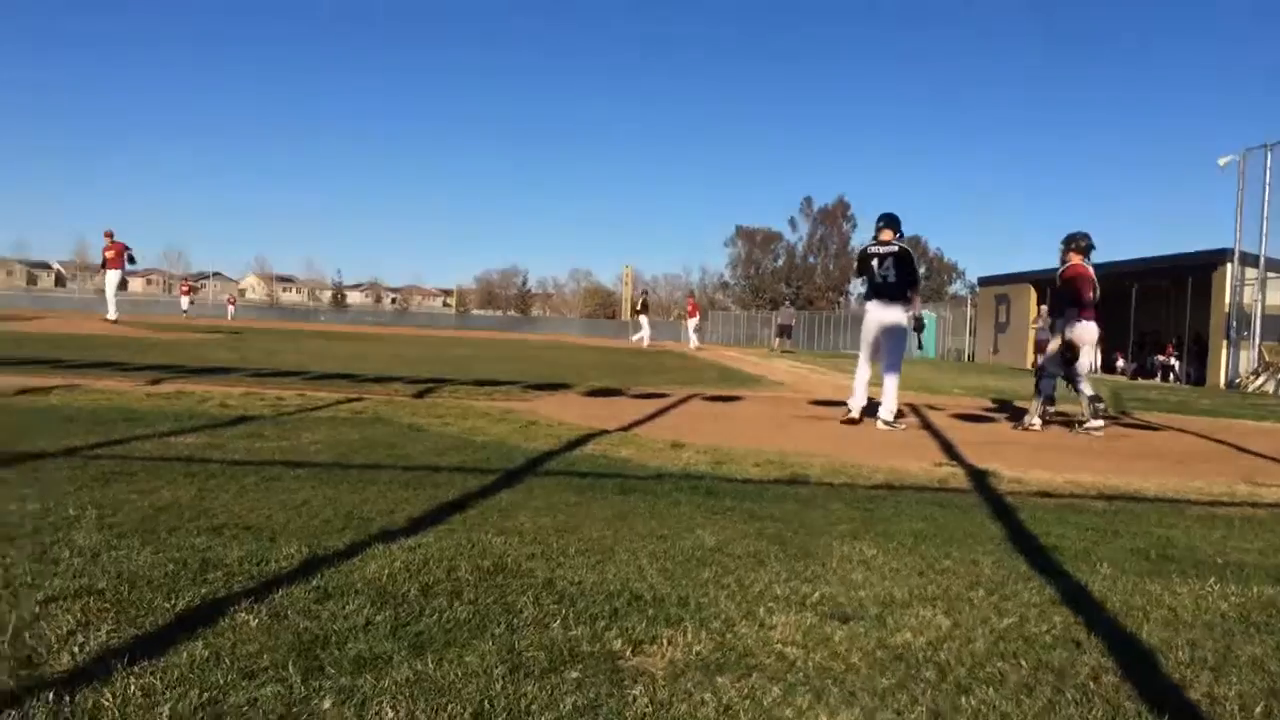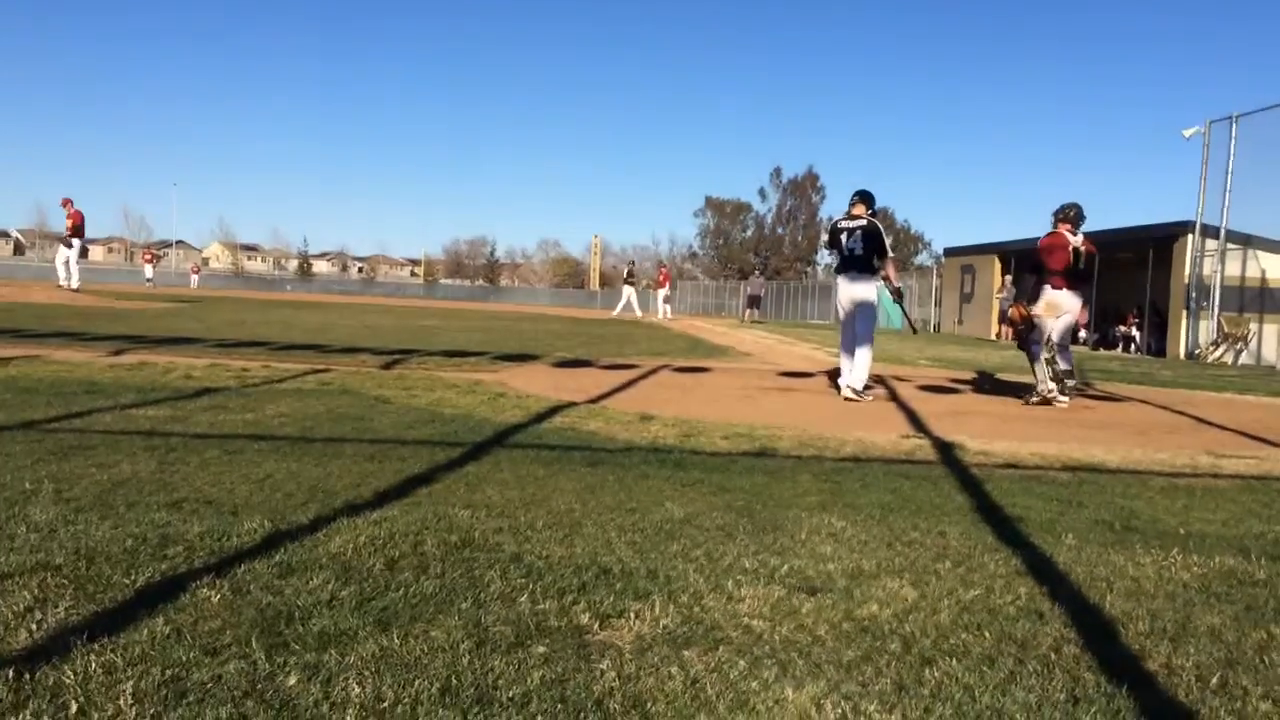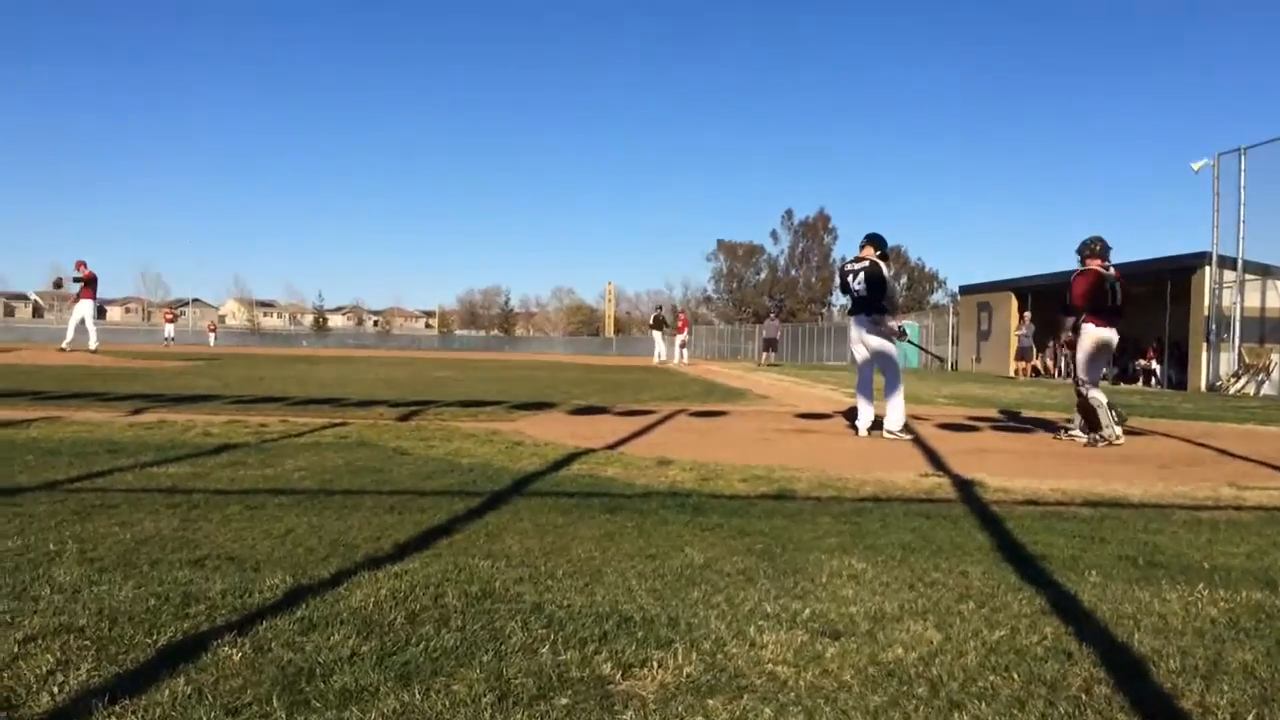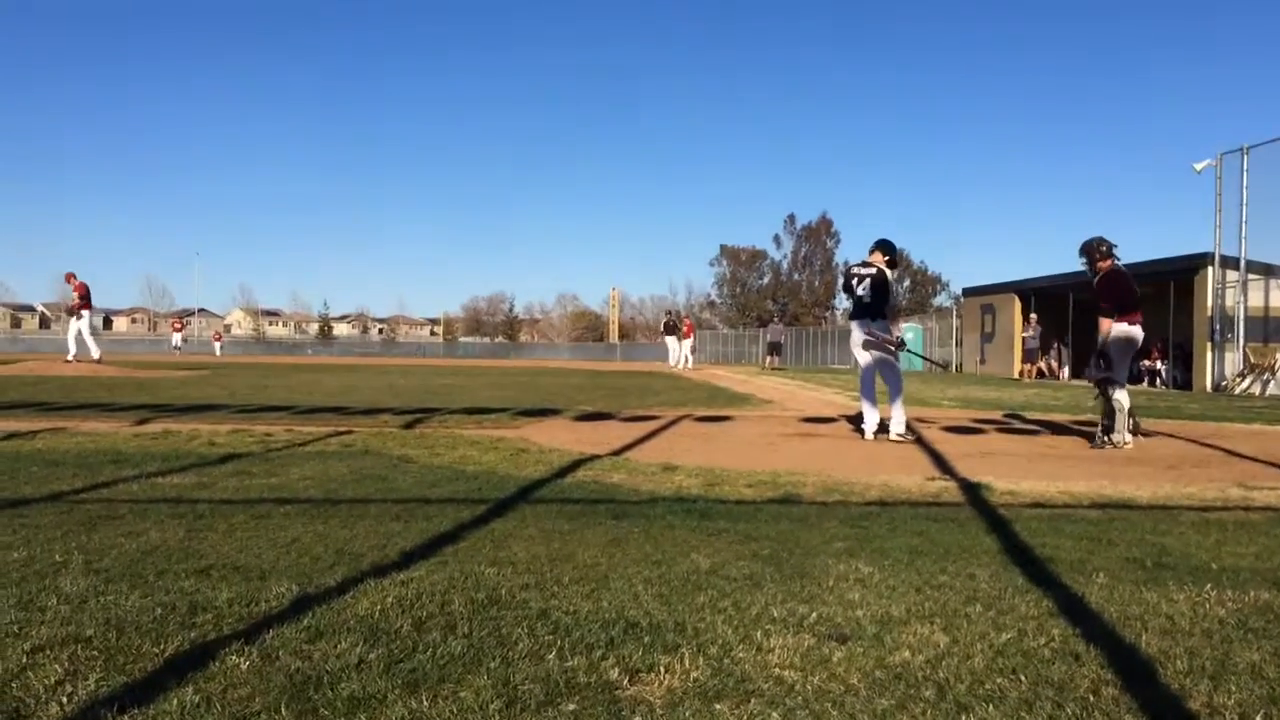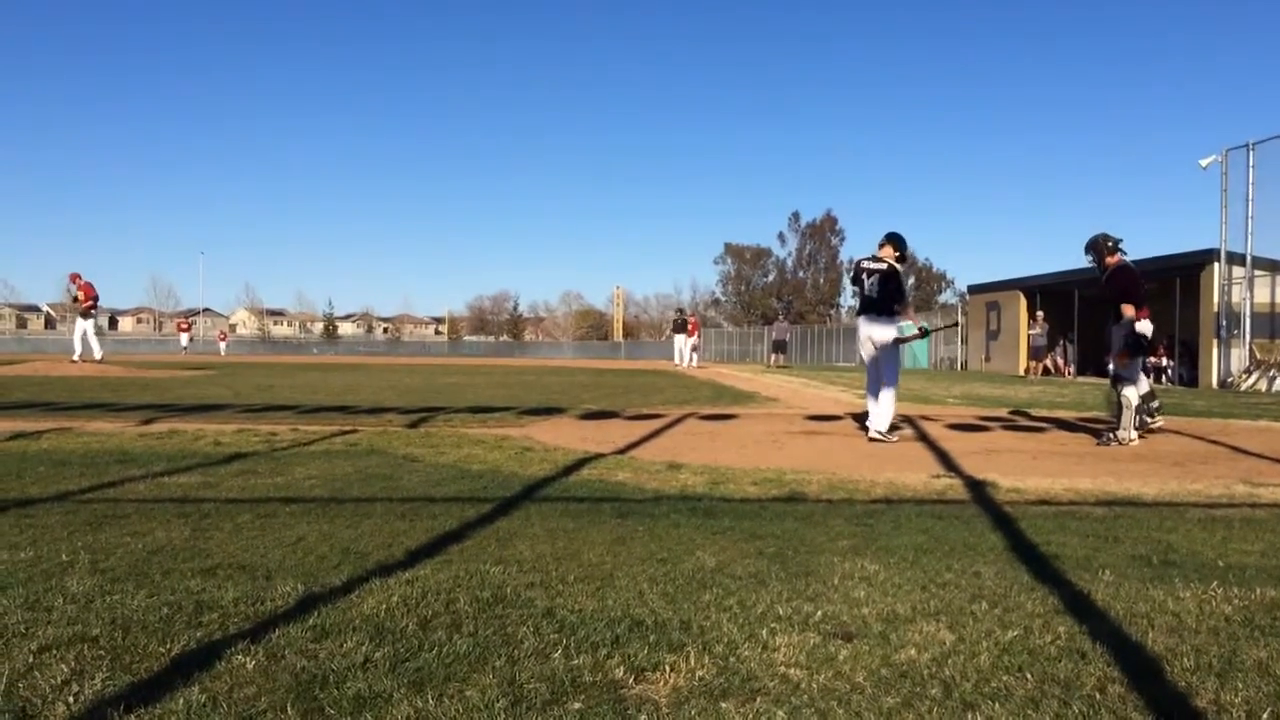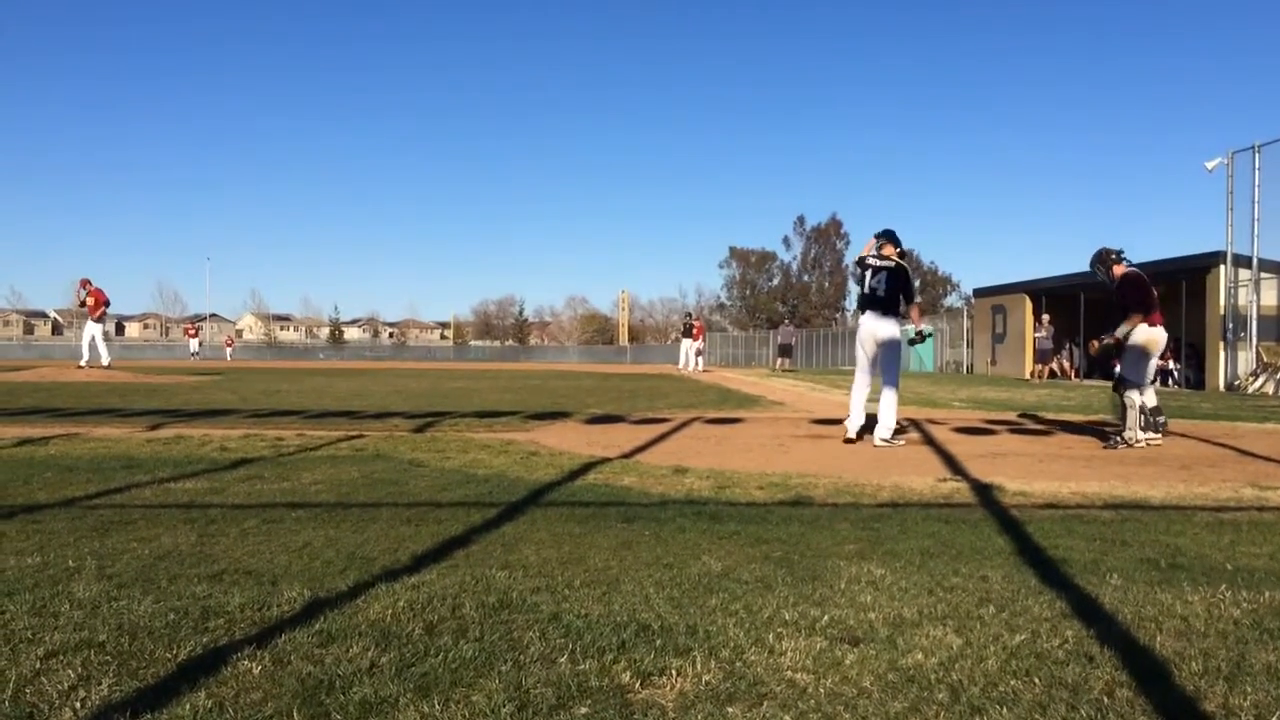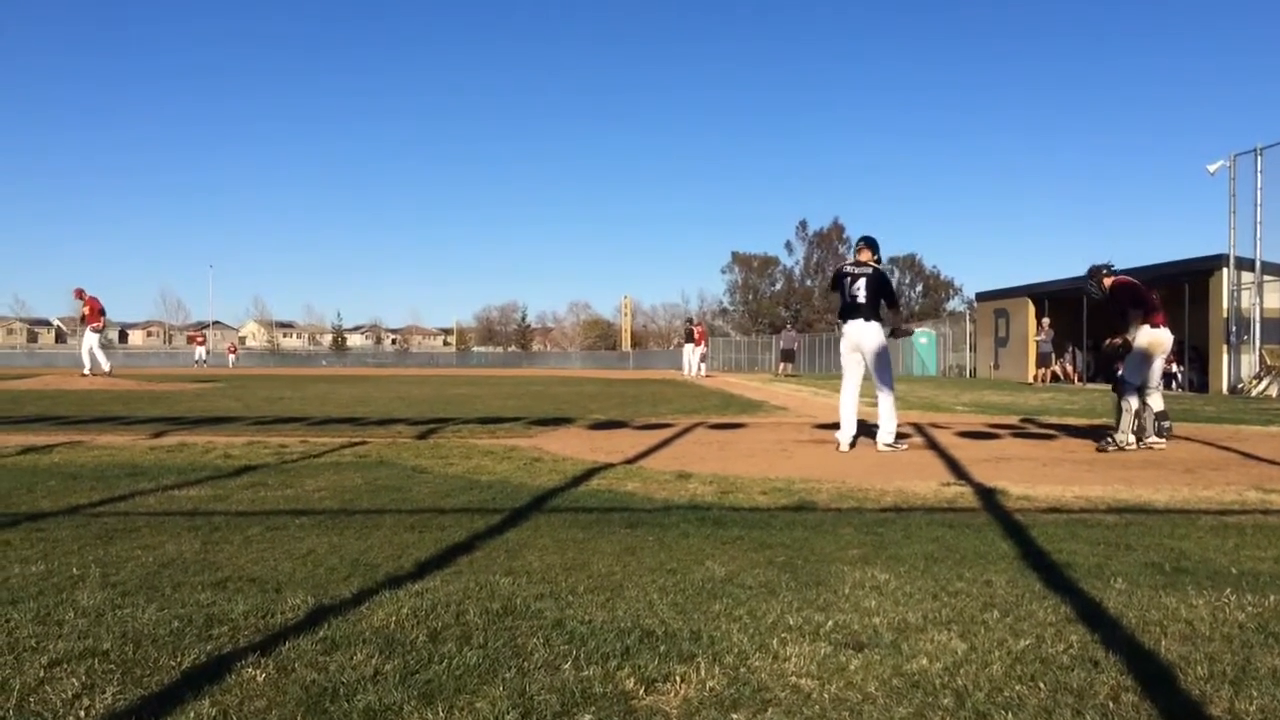
dt=0.4s
person 1, frame 1
left shoulder: (866, 251)
right shoulder: (905, 253)
left elbow: (858, 272)
right elbow: (914, 287)
right wrist: (917, 313)
left hip: (873, 309)
right hip: (897, 311)
left knee: (865, 360)
right knee: (892, 366)
left ankle: (855, 407)
right ankle: (886, 417)
person 1, frame 2
left shoulder: (836, 225)
right shoulder: (872, 225)
left elbow: (829, 246)
right elbow: (885, 258)
right wrist: (895, 284)
left hip: (843, 282)
right hip: (865, 284)
left knee: (847, 334)
right knee: (865, 337)
left ankle: (846, 383)
right ankle: (854, 386)
person 1, frame 3
left shoulder: (845, 268)
right shoulder: (877, 265)
right elbow: (887, 297)
right wrist: (897, 324)
left hip: (855, 325)
right hip: (876, 324)
left knee: (864, 374)
right knee: (893, 375)
left ankle: (863, 424)
right ankle: (893, 426)
person 1, frame 4
left shoulder: (851, 270)
right shoulder: (883, 273)
right elbow: (888, 307)
right wrist: (897, 333)
left hip: (857, 329)
right hip: (878, 329)
left knee: (867, 378)
right knee: (894, 379)
left ankle: (869, 427)
right ankle: (898, 428)
person 1, frame 5
left shoulder: (860, 264)
right shoulder: (893, 269)
right elbow: (902, 303)
right wrist: (919, 325)
left hip: (863, 324)
right hip: (885, 325)
left knee: (873, 377)
right knee: (889, 379)
left ankle: (874, 424)
right ankle: (879, 428)
person 1, frame 6
left shoulder: (866, 261)
right shoulder: (900, 268)
right elbow: (911, 303)
left wrist: (875, 239)
right wrist: (918, 328)
left hip: (865, 322)
right hip: (888, 325)
left knee: (861, 377)
right knee: (890, 381)
left ankle: (853, 426)
right ankle: (884, 434)
person 1, frame 7
left shoulder: (843, 270)
right shoulder: (877, 273)
left elbow: (833, 286)
right elbow: (892, 305)
right wrist: (897, 326)
left hip: (848, 330)
right hip: (871, 329)
left knee: (849, 386)
right knee: (884, 386)
left ankle: (845, 438)
right ankle: (886, 438)
person 2, frame 1
left shoulder: (1071, 271)
right shoulder: (1089, 273)
left elbow: (1072, 304)
left wrist: (1069, 335)
left hip: (1073, 328)
right hip: (1090, 328)
left knee: (1048, 371)
right knee: (1079, 375)
left ankle: (1034, 419)
right ankle: (1095, 420)
person 2, frame 2
left shoulder: (1051, 239)
right shoulder: (1088, 247)
left elbow: (1035, 269)
right elbow: (1086, 279)
right wrist: (1082, 308)
left hip: (1053, 295)
right hip: (1075, 299)
left knee: (1035, 340)
right knee: (1061, 345)
left ankle: (1045, 387)
right ankle: (1061, 393)
person 2, frame 3
left shoulder: (1085, 276)
right shoulder: (1117, 278)
left elbow: (1073, 309)
right elbow: (1119, 313)
left hip: (1092, 332)
right hip: (1111, 333)
left knee: (1088, 383)
right knee: (1086, 381)
left ankle: (1111, 430)
right ankle: (1081, 428)
person 2, frame 4
left shoulder: (1107, 277)
right shoulder: (1121, 274)
left elbow: (1107, 314)
left wrist: (1101, 346)
left hip: (1120, 331)
right hip: (1132, 330)
left knee: (1114, 383)
right knee: (1111, 381)
left ankle: (1120, 436)
right ankle: (1110, 428)
person 2, frame 5
left shoulder: (1118, 273)
right shoulder: (1126, 269)
left elbow: (1127, 305)
left wrist: (1129, 334)
left hip: (1130, 327)
right hip: (1141, 325)
left knee: (1124, 379)
right knee: (1134, 373)
left ankle: (1126, 433)
right ankle: (1151, 415)
person 2, frame 6
left shoulder: (1128, 278)
right shoulder: (1133, 278)
left elbow: (1137, 313)
left wrist: (1116, 336)
right wrist: (1119, 335)
left hip: (1145, 332)
right hip: (1156, 332)
left knee: (1127, 382)
right knee: (1144, 383)
left ankle: (1131, 433)
right ankle: (1152, 431)
person 2, frame 7
left shoulder: (1118, 286)
right shoulder: (1127, 285)
left elbow: (1136, 315)
left wrist: (1126, 339)
right wrist: (1122, 338)
left hip: (1150, 334)
right hip: (1163, 335)
left knee: (1127, 383)
right knee: (1151, 387)
left ankle: (1124, 437)
right ankle: (1156, 435)
